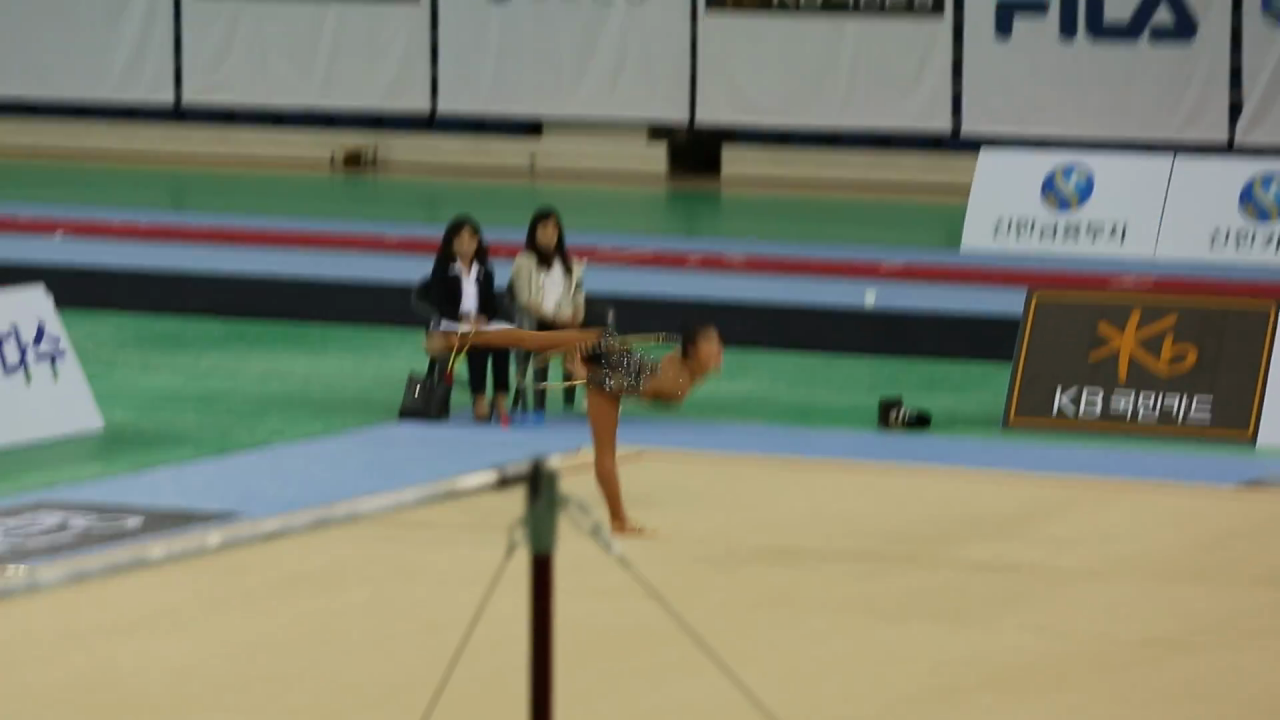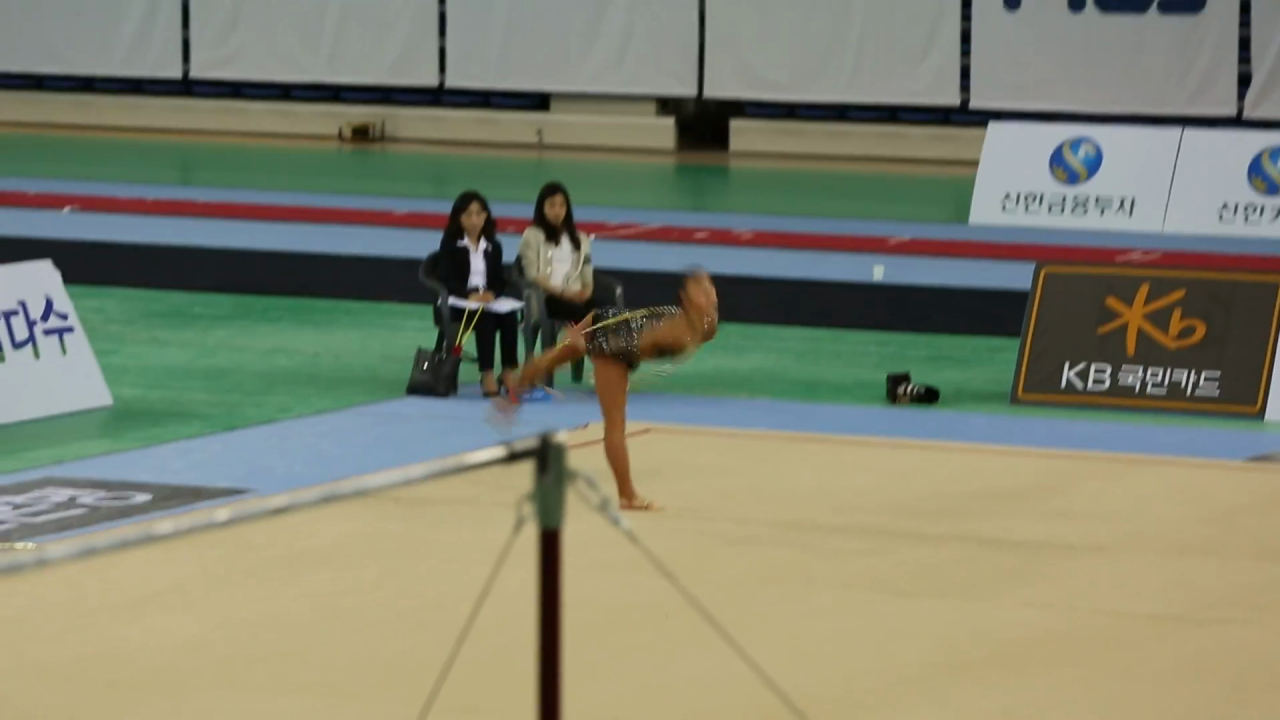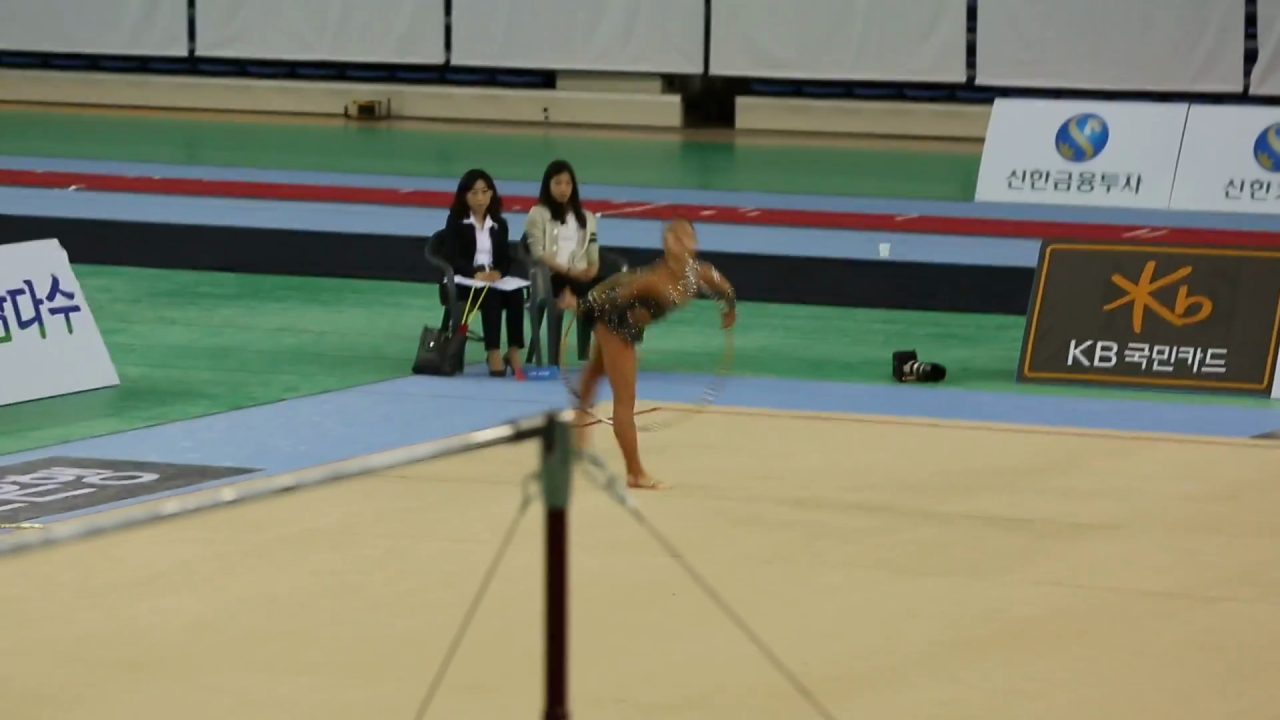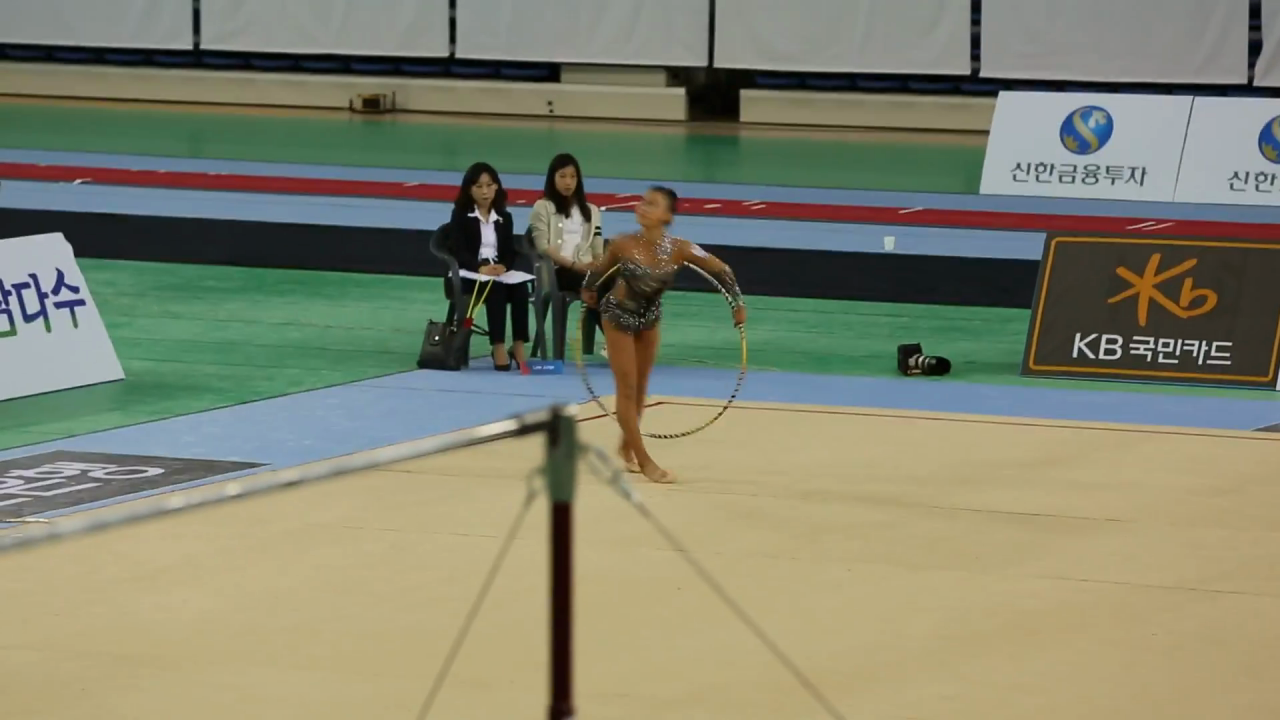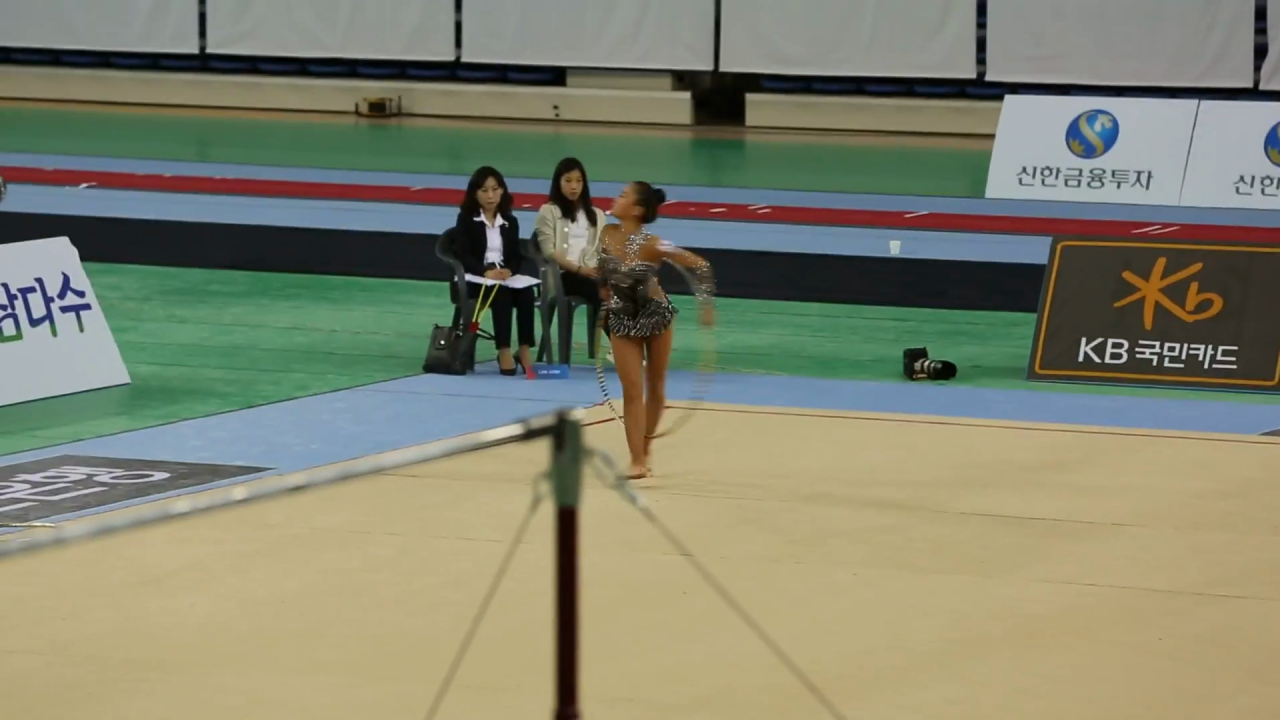
dt=0.1s
person 1, frame 1
left shoulder: (686, 371)
right shoulder: (675, 383)
right elbow: (622, 384)
right wrist: (582, 369)
left hip: (608, 370)
right hip: (598, 361)
person 1, frame 2
left shoulder: (709, 322)
right shoulder: (675, 330)
right elbow: (635, 346)
left hip: (621, 352)
right hip: (609, 343)
right knee: (616, 424)
person 1, frame 3
left shoulder: (701, 272)
right shoulder: (651, 277)
left elbow: (727, 289)
right elbow: (604, 296)
left wrist: (730, 310)
right wrist: (578, 303)
left hip: (632, 328)
right hip: (611, 323)
left knee: (595, 373)
right knee: (625, 399)
right ankle: (635, 472)
person 1, frame 4
left shoulder: (680, 248)
right shoulder: (623, 243)
left elbow: (722, 270)
right elbow: (598, 269)
left wrist: (738, 303)
right wrist: (589, 291)
left hip: (647, 315)
right hip: (618, 315)
left knee: (638, 388)
right knee: (626, 389)
left ankle: (627, 446)
right ankle: (643, 460)
person 1, frame 5
left shoulder: (651, 244)
right shoulder: (608, 234)
left elbow: (699, 265)
left wrist: (705, 303)
right wrist: (605, 288)
left hip: (656, 318)
right hip: (623, 320)
left knee: (655, 389)
right knee: (633, 394)
left ankle: (643, 450)
right ankle: (636, 460)
person 2, frame 1
left shoulder: (484, 271)
right shoulder: (442, 269)
left elbow: (491, 305)
right elbow: (438, 304)
left wrist: (482, 319)
right wrist: (462, 321)
left hip: (479, 325)
right hip: (451, 327)
left ankle: (500, 397)
right ankle: (479, 398)
person 2, frame 2
left shoulder: (493, 246)
right shoulder: (450, 243)
left elbow: (500, 280)
right elbow: (447, 279)
left wrist: (491, 294)
right wrist: (470, 296)
left hip: (488, 300)
right hip: (459, 302)
left knee: (509, 316)
right knee: (485, 318)
left ankle: (508, 372)
right ankle: (487, 374)
person 2, frame 3
left shoulder: (499, 224)
right shoulder: (456, 221)
left elbow: (506, 258)
right elbow: (453, 257)
left wrist: (497, 273)
right wrist: (475, 274)
left hip: (494, 278)
right hip: (465, 280)
left knee: (516, 295)
right knee: (491, 297)
left ankle: (514, 352)
right ankle: (493, 353)
person 2, frame 4
left shoulder: (504, 217)
right shoulder: (460, 215)
left elbow: (510, 252)
right elbow: (458, 251)
left wrist: (502, 266)
right wrist: (480, 267)
left hip: (499, 271)
right hip: (470, 273)
left knee: (520, 288)
right knee: (496, 289)
left ankle: (519, 345)
right ankle: (498, 347)
person 2, frame 5
left shoulder: (510, 221)
right shoulder: (466, 219)
left elbow: (516, 256)
right elbow: (463, 255)
left wrist: (509, 270)
right wrist: (486, 272)
left hip: (505, 275)
right hip: (475, 277)
left knee: (526, 292)
right knee: (502, 294)
left ankle: (524, 350)
right ankle: (504, 351)
person 3, frame 1
left shoulder: (570, 264)
right shoulder: (525, 261)
left elbow: (578, 299)
right elbow: (523, 300)
left wrist: (577, 317)
right wrist: (552, 317)
left hip: (567, 323)
right hip: (538, 323)
person 3, frame 2
left shoulder: (580, 240)
right shoulder: (532, 236)
left elbow: (587, 278)
right elbow: (532, 276)
left wrist: (586, 291)
right wrist: (563, 293)
left hip: (576, 299)
right hip: (546, 298)
right knee: (578, 312)
person 3, frame 3
left shoulder: (586, 217)
right shoulder: (538, 213)
left elbow: (593, 256)
right elbow: (538, 253)
left wrist: (592, 269)
right wrist: (568, 270)
left hip: (582, 277)
right hip: (552, 276)
right knee: (586, 290)
person 3, frame 4
left shoulder: (590, 211)
right shoulder: (543, 207)
left elbow: (597, 246)
right elbow: (543, 247)
right wrist: (573, 265)
left hip: (586, 269)
right hip: (558, 270)
person 3, frame 5
left shoulder: (596, 214)
right shoulder: (548, 211)
right elbow: (549, 251)
right wrist: (579, 268)
left hip: (592, 273)
right hip: (563, 274)
right knee: (597, 290)
